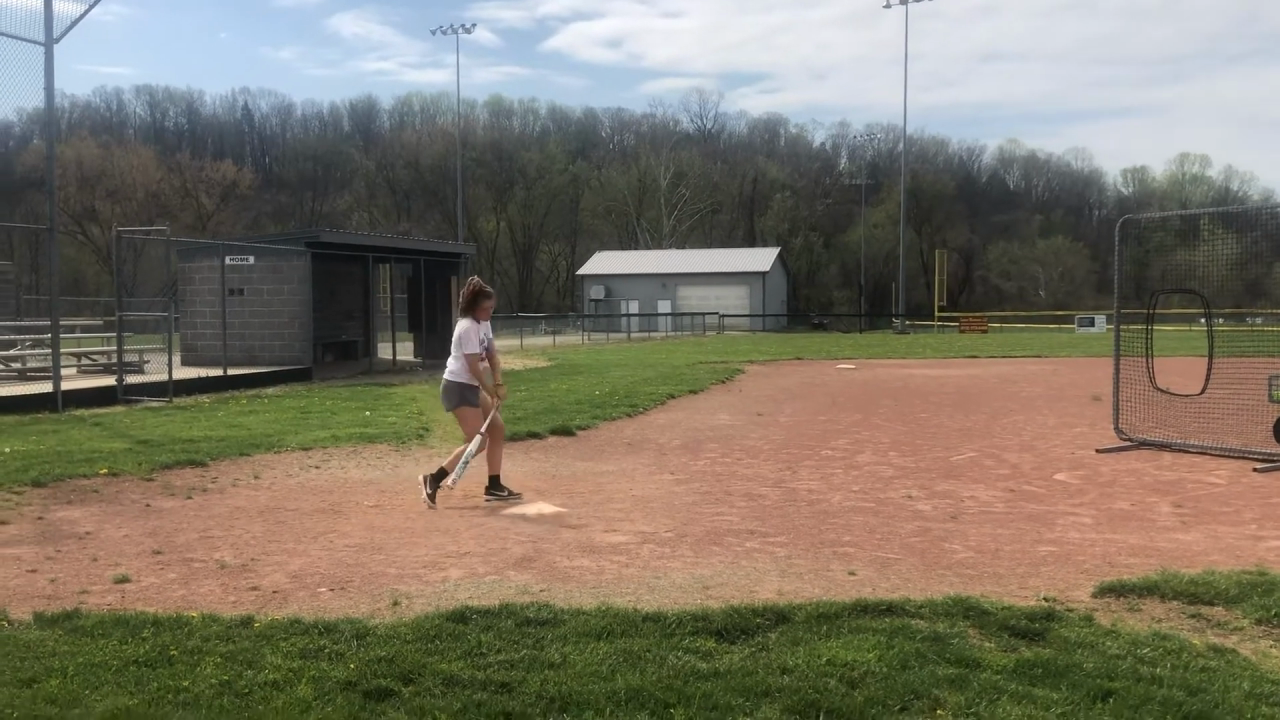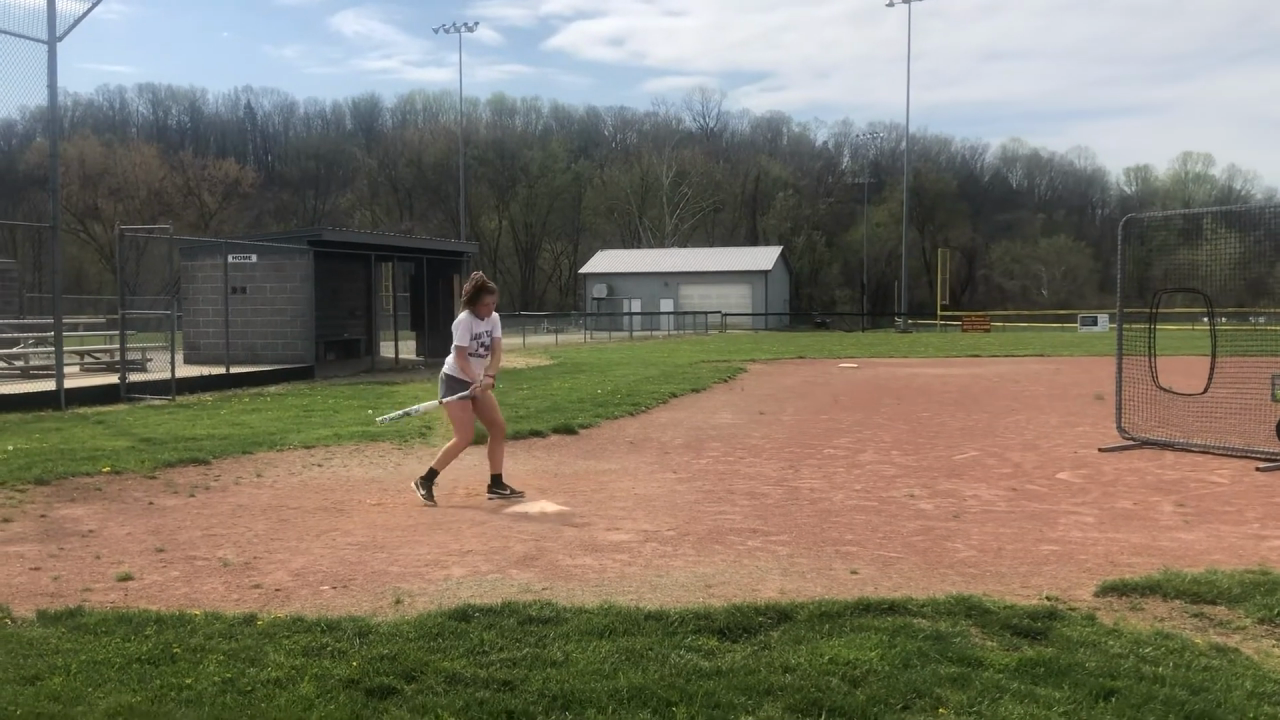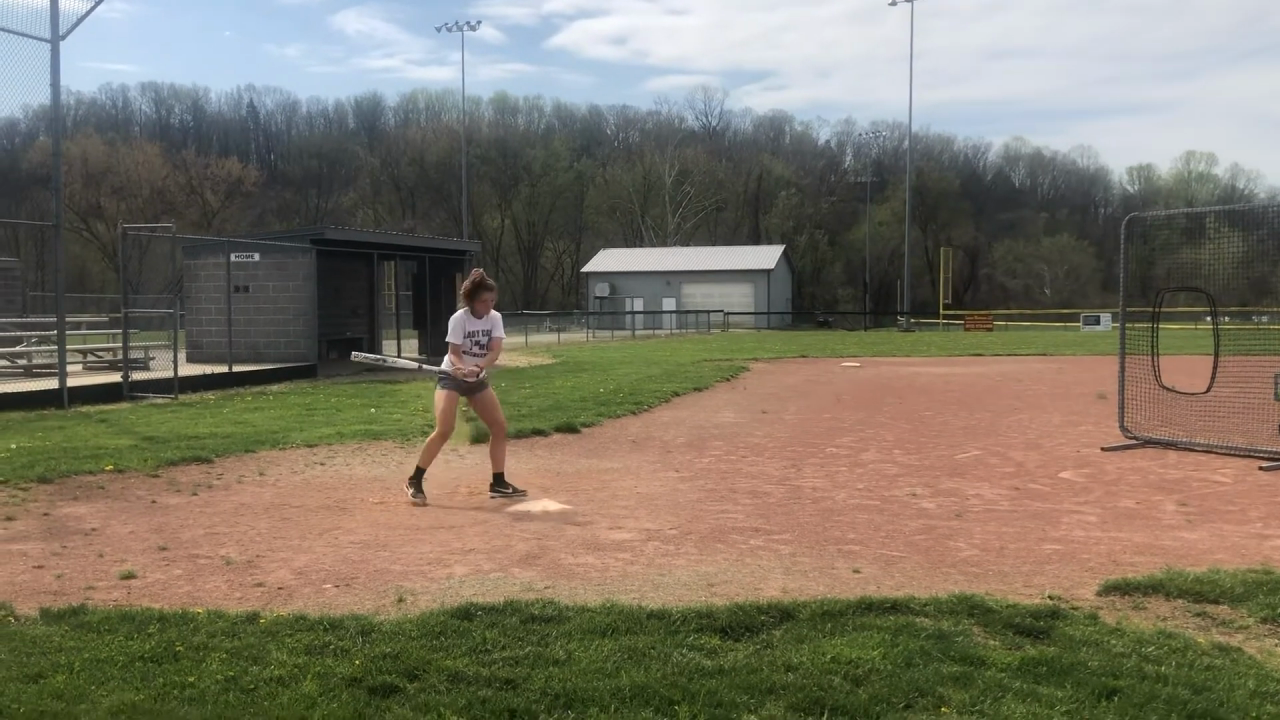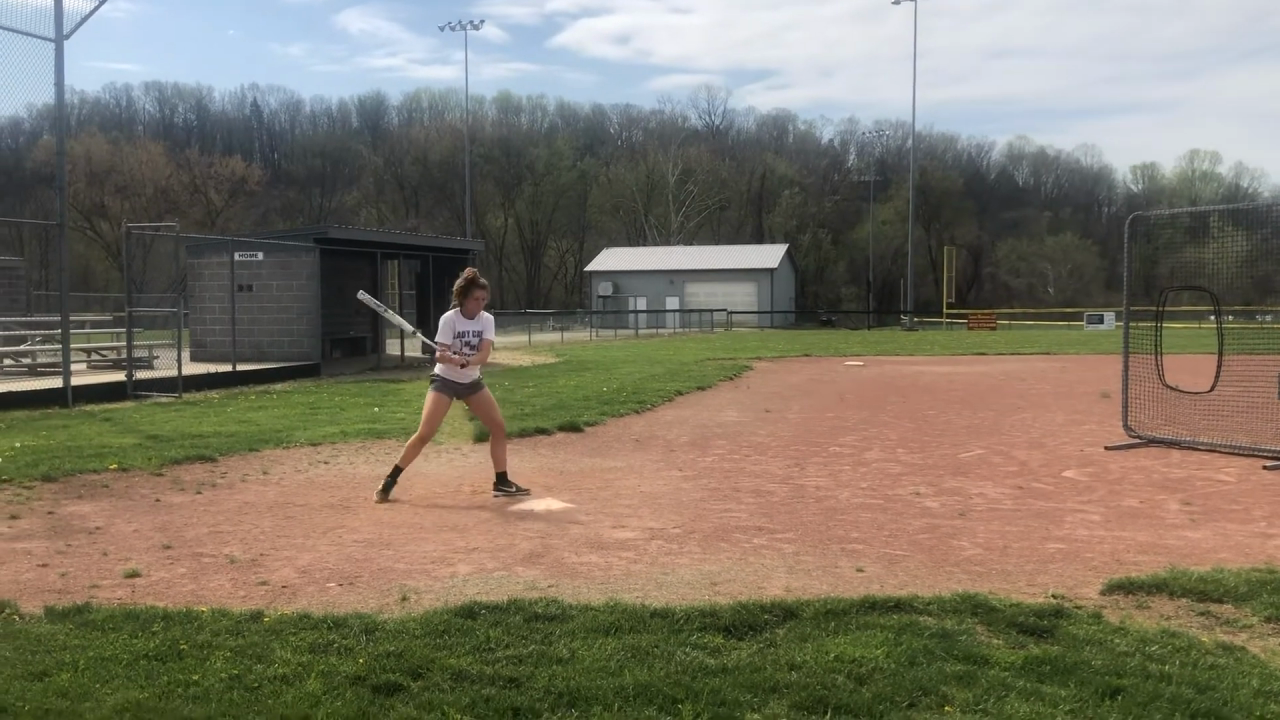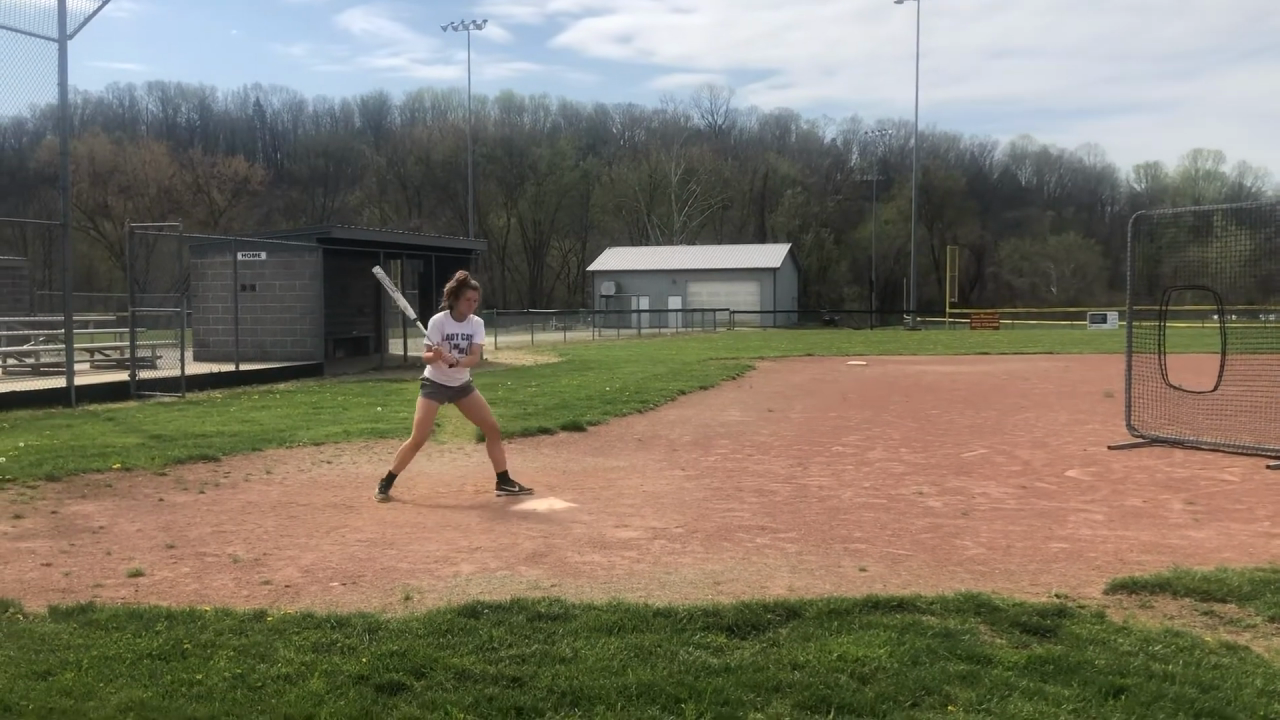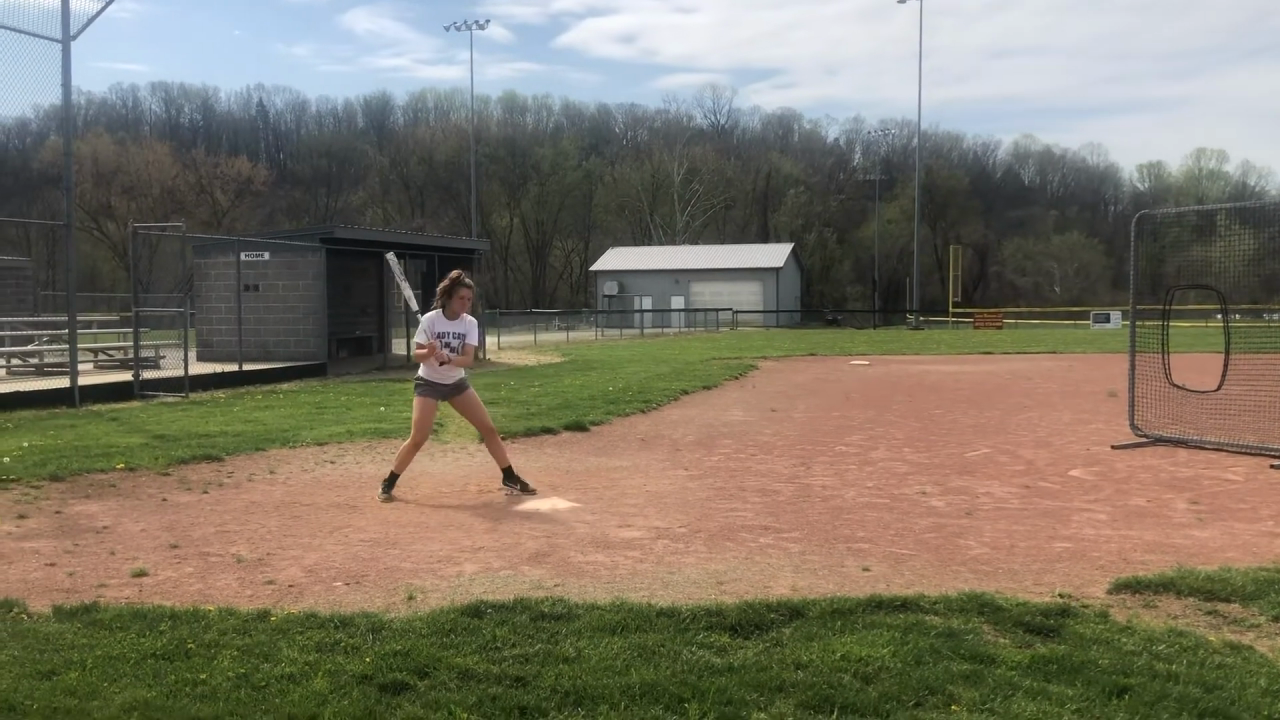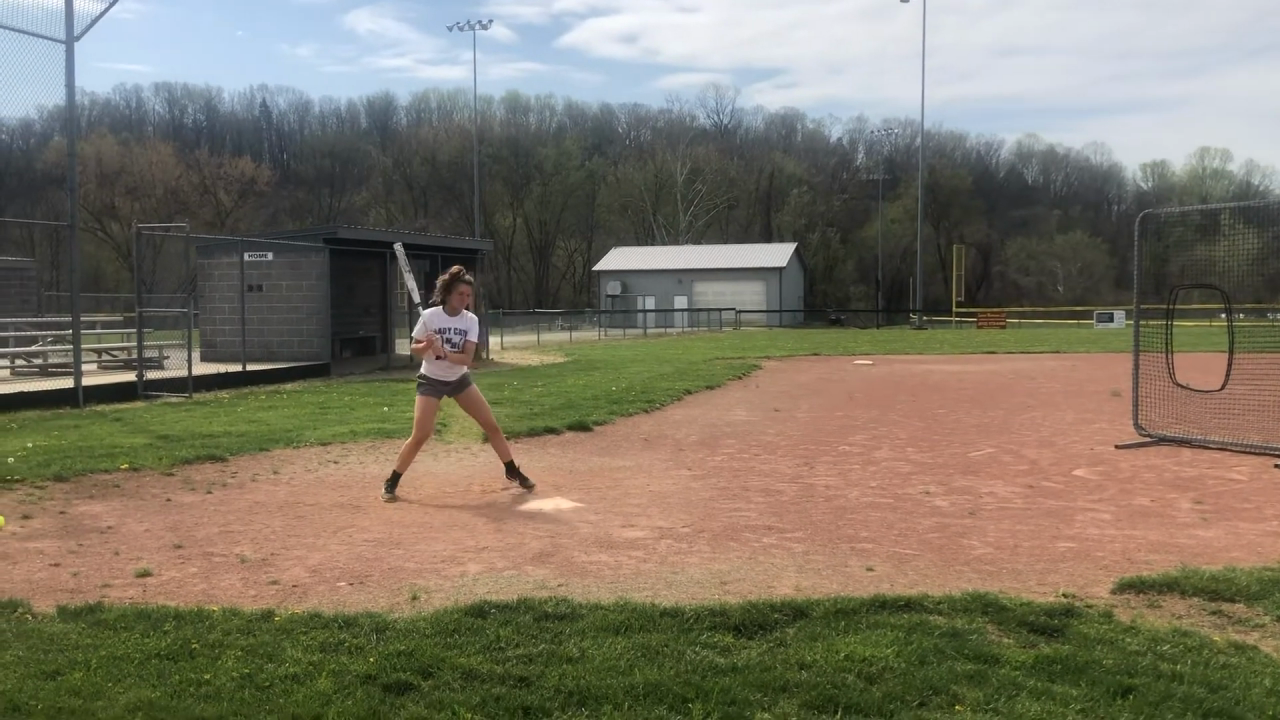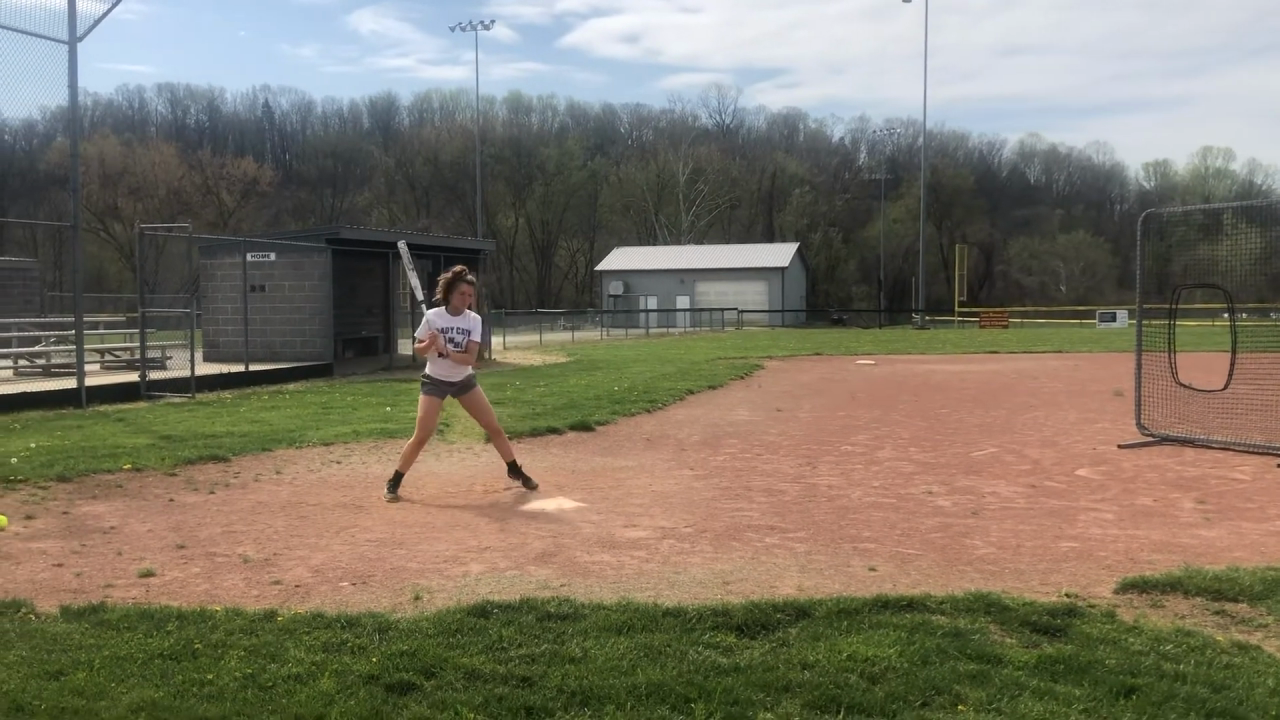
dt=0.1s
person 1, frame 1
left shoulder: (483, 323)
right shoulder: (468, 328)
left elbow: (492, 354)
right elbow: (472, 366)
left wrist: (498, 382)
right wrist: (491, 391)
left hip: (475, 387)
right hip: (457, 386)
left knee: (498, 430)
right knee: (478, 443)
left ankle: (494, 486)
right ankle: (432, 480)
person 1, frame 2
left shoulder: (493, 319)
right shoulder: (464, 321)
left elbow: (496, 352)
right elbow: (460, 358)
left wrist: (489, 377)
right wrist: (479, 380)
left hip: (477, 382)
right hip: (455, 381)
left knee: (499, 428)
right knee: (464, 438)
left ankle: (496, 485)
right ankle: (426, 480)
person 1, frame 3
left shoulder: (495, 318)
right shoulder: (459, 319)
left elbow: (496, 351)
right elbow: (453, 353)
left wrist: (476, 368)
right wrist: (460, 367)
left hip: (478, 380)
right hip: (451, 378)
left knee: (499, 429)
right knee: (444, 431)
left ankle: (498, 484)
right ankle: (415, 480)
person 1, frame 4
left shoulder: (487, 320)
right shoulder: (449, 319)
left elbow: (485, 353)
right elbow: (441, 355)
left wrist: (464, 362)
right wrist: (448, 359)
left hip: (472, 381)
right hip: (444, 380)
left knee: (498, 427)
right knee: (425, 434)
left ankle: (502, 482)
right ankle: (391, 480)
person 1, frame 5
left shoulder: (477, 323)
right shoulder: (437, 321)
left elbow: (475, 358)
right elbow: (426, 356)
left wrist: (453, 362)
right wrist: (435, 356)
left hip: (462, 385)
right hip: (433, 384)
left knee: (493, 429)
right knee: (418, 439)
left ankle: (504, 482)
right ankle: (386, 483)
person 1, frame 6
left shoulder: (470, 323)
right shoulder: (430, 319)
left elbow: (468, 359)
right elbow: (417, 355)
left wrist: (446, 359)
right wrist: (429, 352)
left hip: (456, 382)
right hip: (429, 382)
left knee: (488, 428)
right knee: (417, 439)
left ankle: (510, 477)
right ankle: (389, 483)
person 1, frame 7
left shoulder: (471, 320)
right shoulder: (429, 316)
left elbow: (467, 358)
right elbow: (414, 350)
left wrist: (444, 354)
right wrist: (427, 346)
left hip: (460, 380)
right hip: (431, 381)
left knee: (492, 426)
right knee: (420, 436)
left ankle: (513, 471)
right ankle: (391, 482)
person 1, frame 8
left shoulder: (474, 320)
right shoulder: (432, 316)
left elbow: (470, 358)
right elbow: (417, 350)
left wrist: (446, 352)
right wrist: (429, 344)
left hip: (464, 380)
right hip: (435, 381)
left knee: (494, 428)
right knee: (422, 436)
left ankle: (515, 471)
right ankle: (393, 483)
